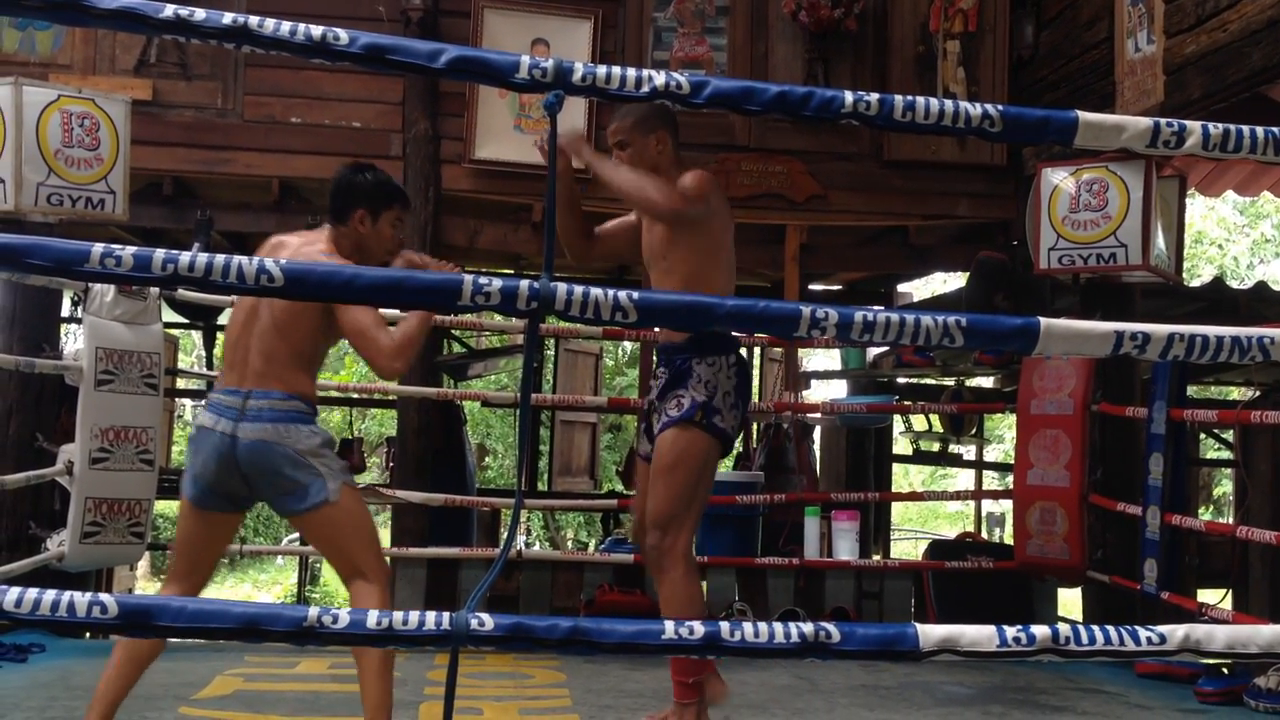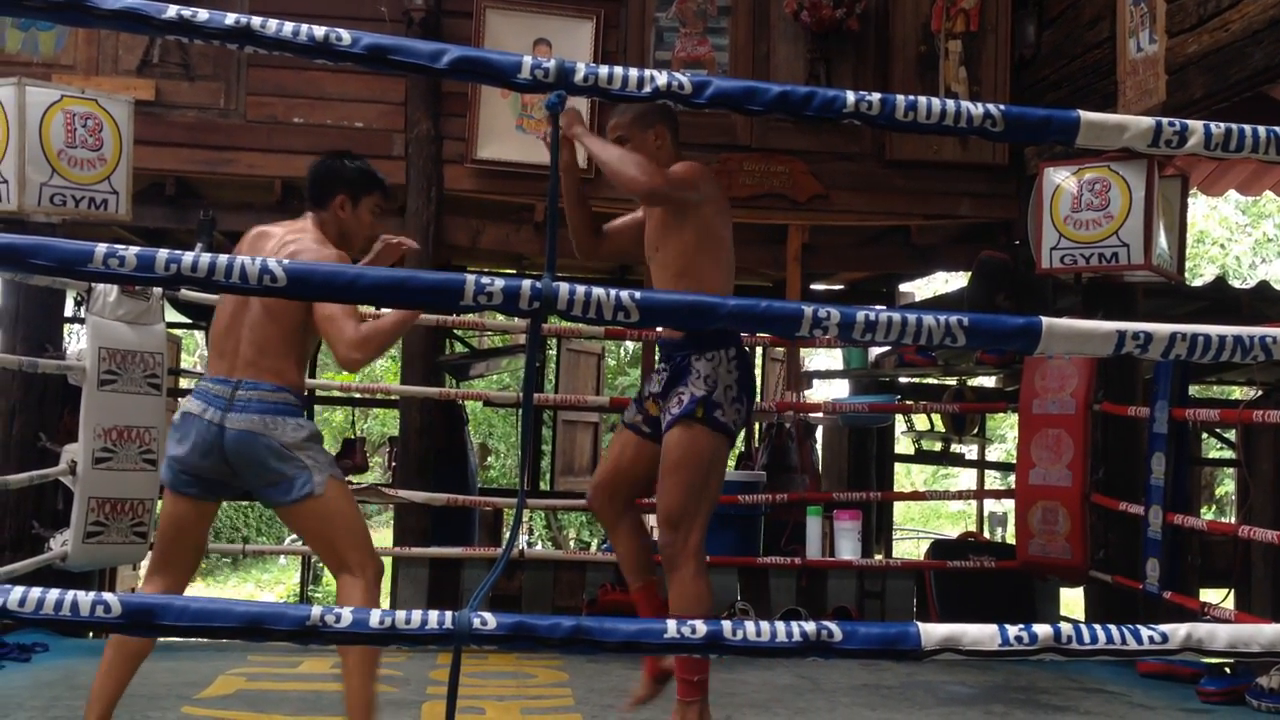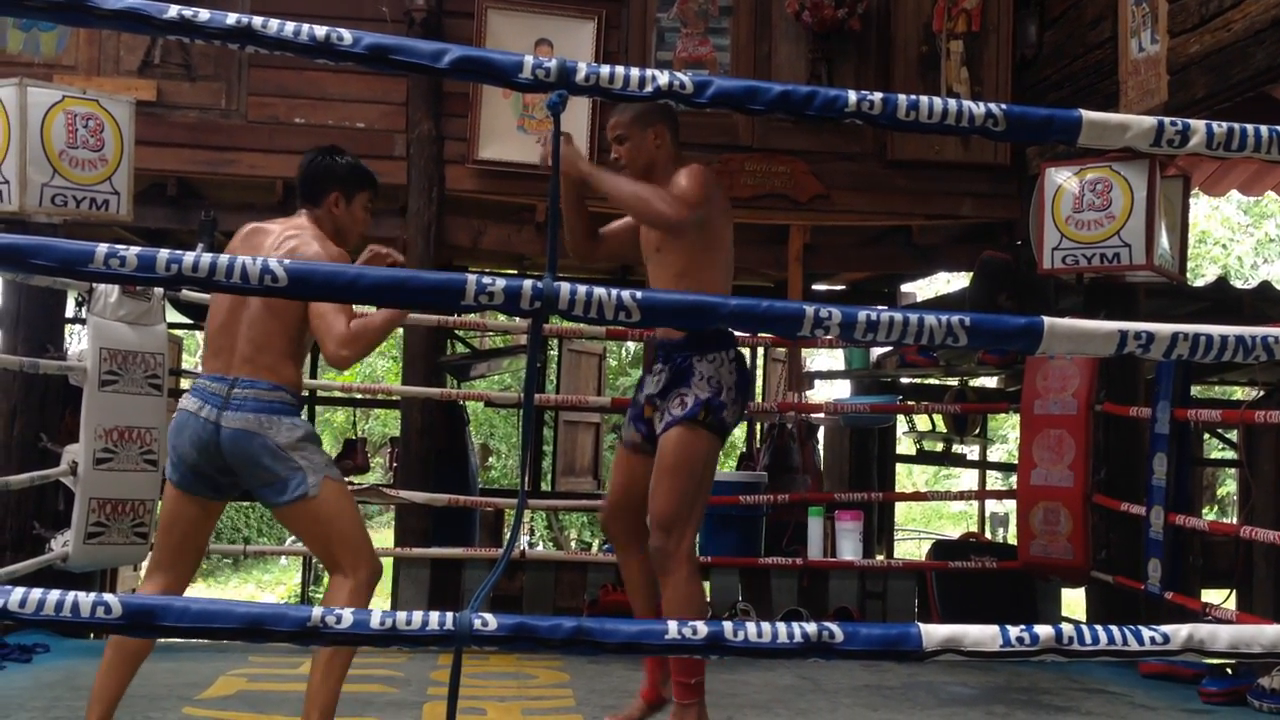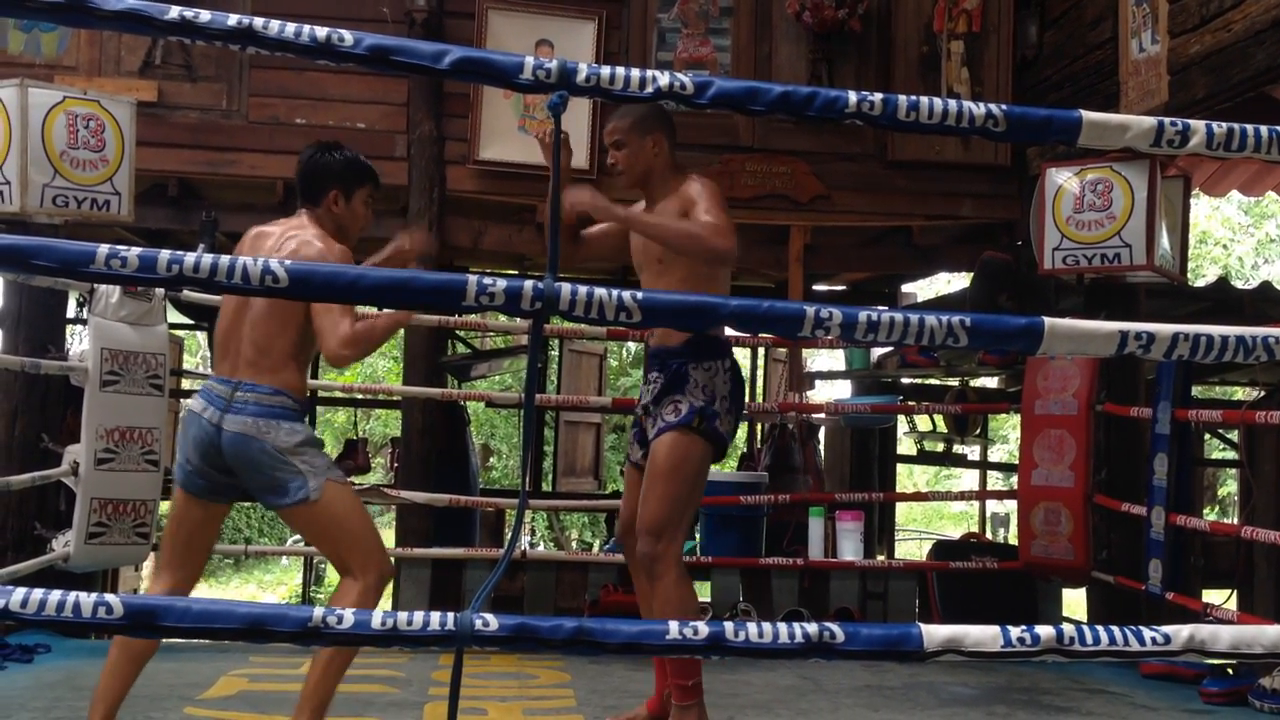
dt=0.1s
person 1, frame 1
left shoulder: (697, 188)
right shoulder: (647, 220)
left elbow: (665, 205)
right elbow: (582, 250)
left wrist: (592, 158)
right wrist: (565, 174)
left hip: (705, 372)
right hip: (671, 374)
left knee: (666, 543)
right knee: (650, 537)
person 1, frame 2
left shoulder: (693, 179)
right shoulder: (652, 209)
left elbow: (646, 181)
right elbow: (589, 245)
left wrist: (585, 137)
right wrist: (570, 170)
left hip: (708, 368)
right hip: (672, 369)
left knee: (678, 541)
right knee: (607, 496)
right ankle: (660, 649)
person 1, frame 3
left shoulder: (695, 182)
right shoulder: (648, 215)
left elbow: (673, 217)
right elbow: (585, 248)
left wrist: (592, 170)
right wrist: (570, 177)
left hip: (704, 369)
right hip: (665, 372)
left knee: (668, 544)
right knee: (620, 522)
person 1, frame 4
left shoulder: (695, 193)
right shoulder: (641, 212)
left elbow: (721, 248)
right elbow: (569, 250)
left wrist: (615, 212)
right wrist: (560, 178)
left hip: (700, 380)
right hip: (659, 380)
left knee: (657, 546)
right knee: (637, 541)
person 2, frame 1
left shoulder: (274, 245)
right shoulder: (340, 273)
right elbow: (391, 360)
left wrist: (393, 274)
left hip: (217, 422)
right hip: (282, 429)
left knee: (178, 587)
right knee: (370, 579)
person 2, frame 2
left shoulder: (256, 236)
right shoulder: (325, 256)
right elbow: (351, 350)
left wrist: (368, 261)
right wrist: (413, 301)
left hip: (203, 412)
right hip: (270, 420)
left knee: (163, 582)
right knee: (360, 569)
person 2, frame 3
left shoulder: (248, 235)
right shoulder: (324, 252)
right elbow: (339, 347)
left wrist: (361, 269)
right wrist: (404, 302)
left hip: (200, 410)
right hip: (267, 420)
left knee: (164, 580)
right knee: (356, 570)
person 2, frame 4
left shoulder: (256, 238)
right shoulder: (325, 252)
right elbow: (338, 346)
left wrist: (385, 263)
right wrist: (401, 314)
left hip: (209, 414)
right hip: (270, 423)
left knee: (170, 582)
right knee: (368, 571)
